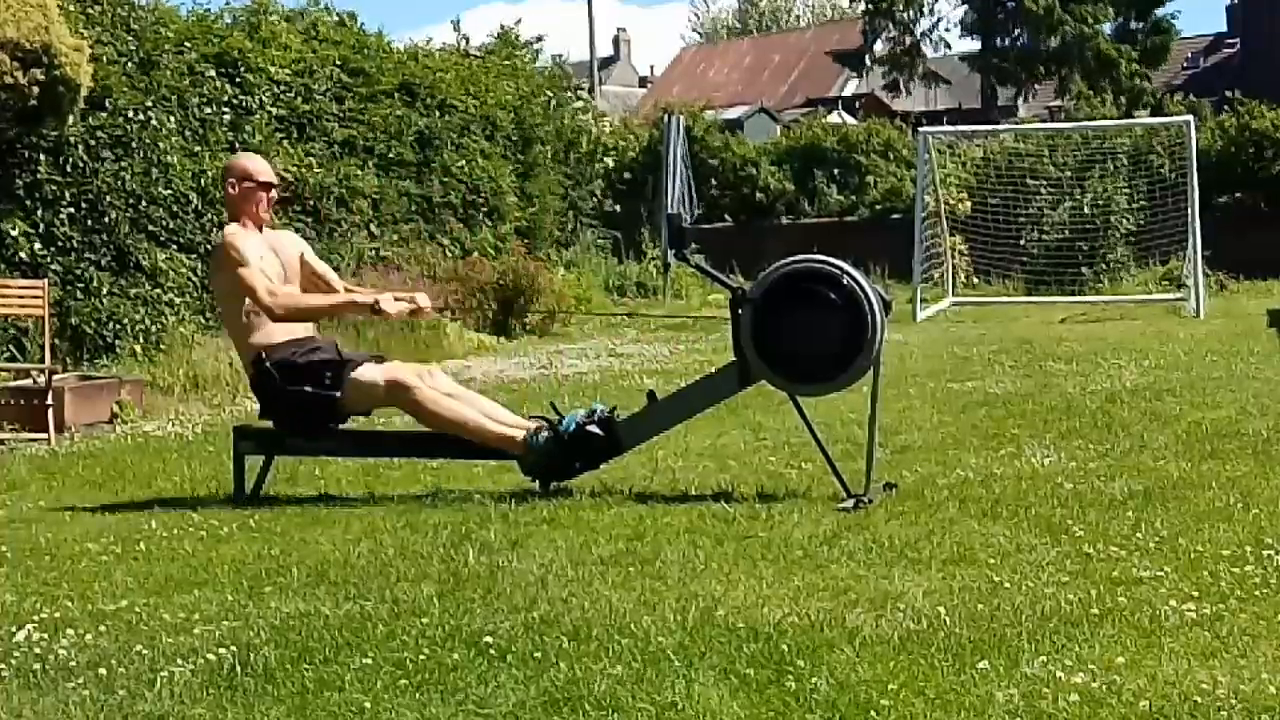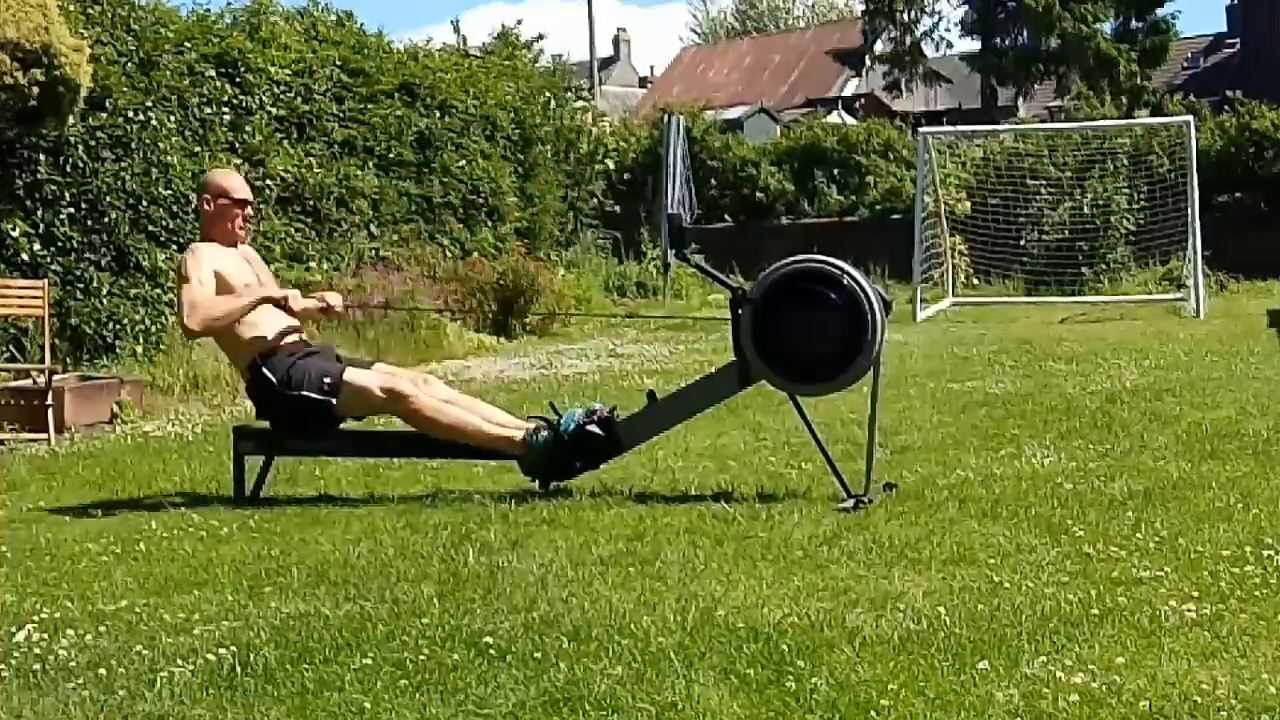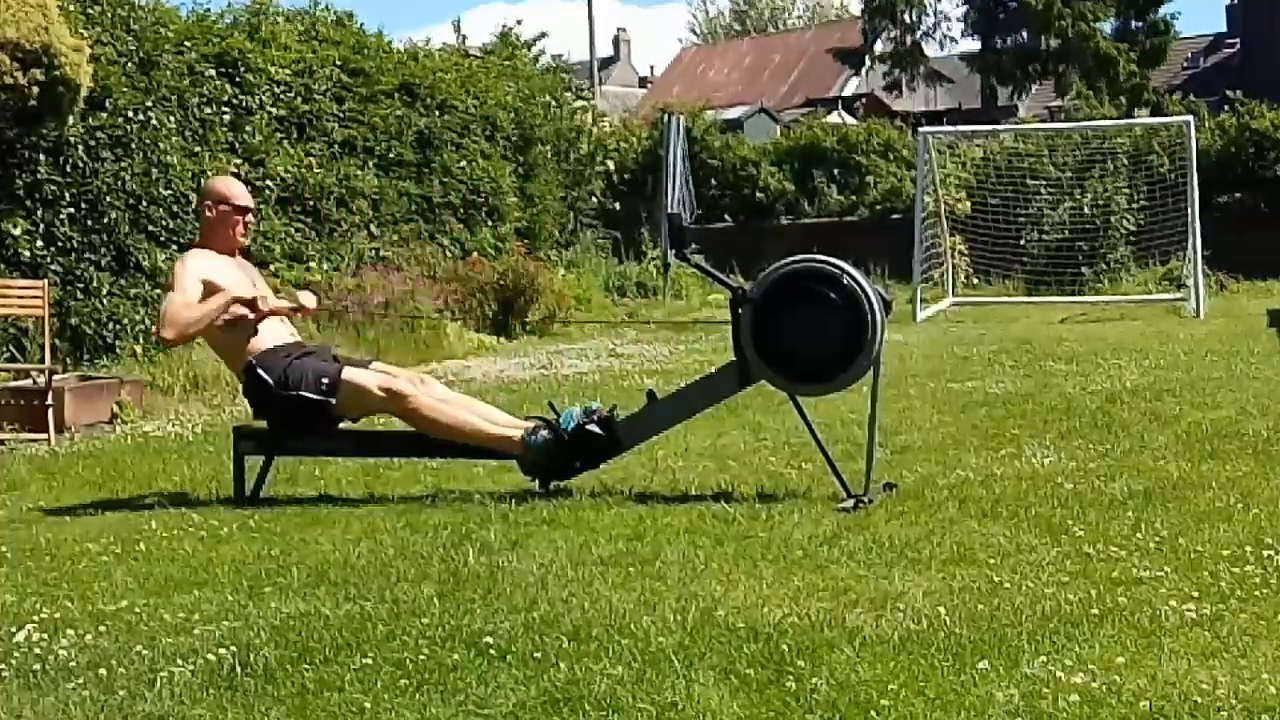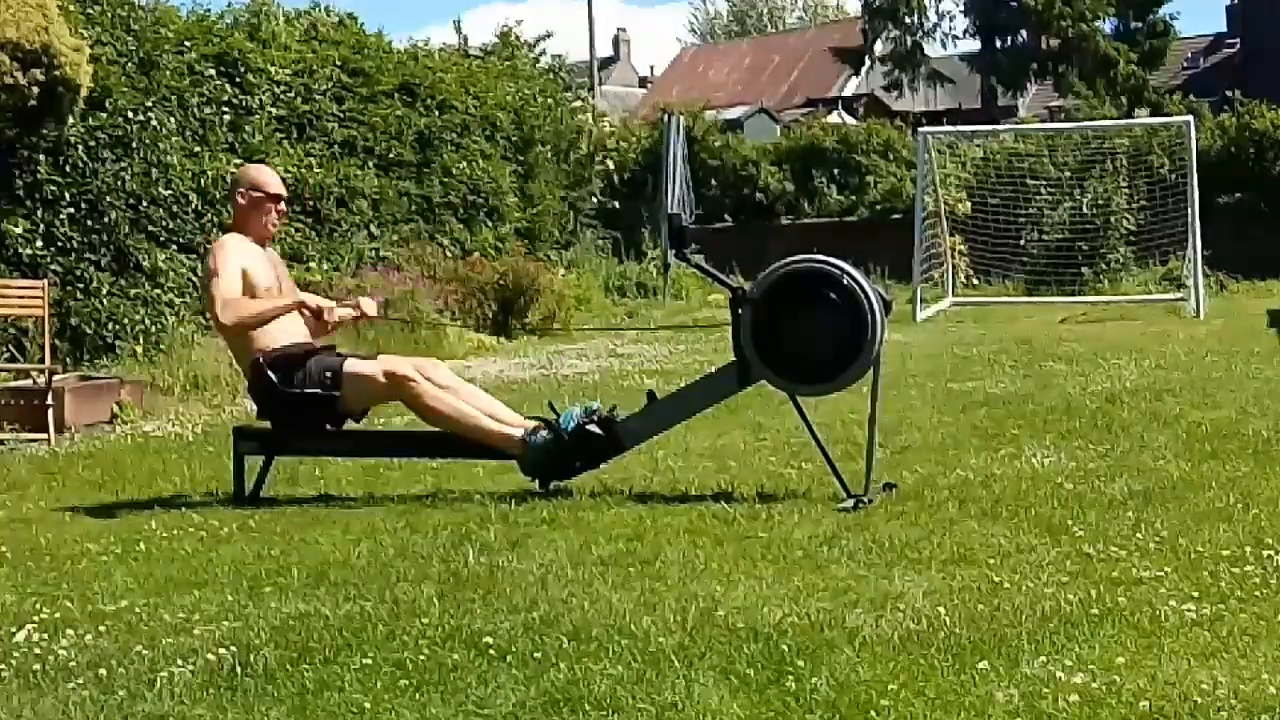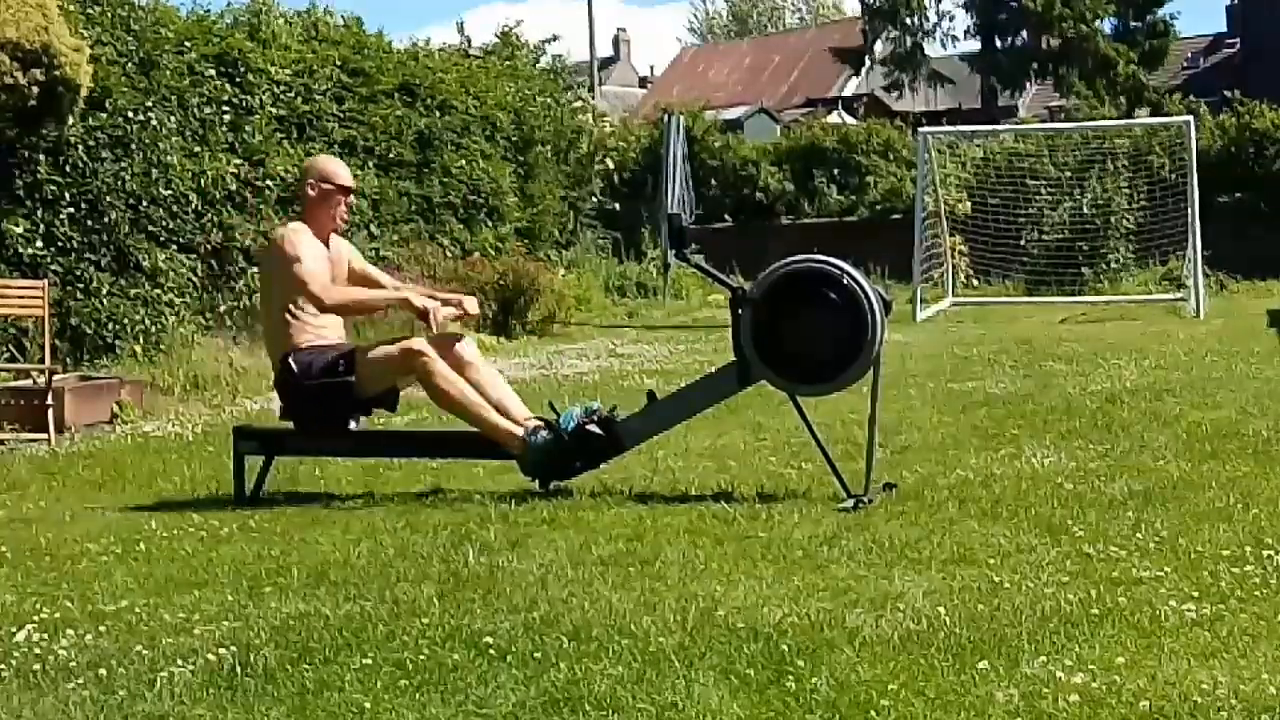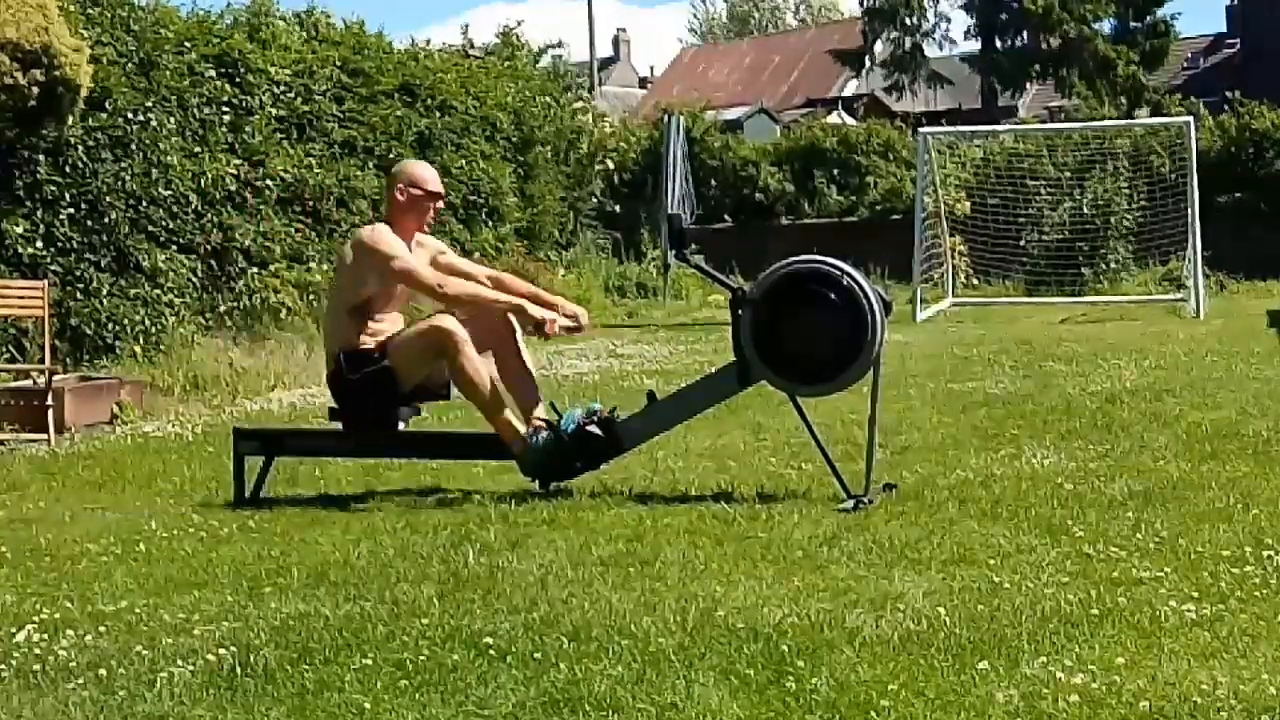
dt=0.2s
person 1, frame 1
left shoulder: (286, 241)
right shoulder: (235, 242)
left elbow: (342, 291)
right elbow: (277, 307)
left wrist: (398, 298)
right wrist: (372, 302)
left hip: (316, 357)
right hip: (282, 373)
left knee: (431, 375)
right knee: (401, 385)
left ankle: (538, 431)
right ankle: (527, 445)
person 1, frame 2
left shoulder: (247, 254)
right shoulder: (201, 258)
right elbow: (193, 322)
left wrist: (313, 304)
right wrist: (266, 296)
left hip: (312, 358)
right hip: (280, 375)
left knee: (424, 382)
right knee: (397, 393)
left ankle: (538, 431)
right ankle: (526, 446)
person 1, frame 3
left shoulder: (239, 263)
right shoulder: (193, 265)
right elbow: (168, 331)
left wrist: (289, 304)
right wrist: (236, 298)
left hip: (308, 360)
right hip: (276, 376)
left knee: (421, 381)
right knee: (394, 391)
left ankle: (538, 432)
right ankle: (524, 446)
person 1, frame 4
left shoulder: (268, 253)
right shoulder: (229, 250)
left elbow: (317, 318)
right elbow: (225, 316)
left wrist: (348, 309)
right wrist: (305, 301)
left hip: (308, 364)
right hip: (278, 380)
left knee: (430, 369)
right knee: (401, 376)
left ankle: (536, 431)
right ankle: (522, 445)
person 1, frame 5
left shoulder: (337, 244)
right shoulder: (290, 239)
left elbow: (392, 286)
right elbow: (322, 298)
left wrist: (439, 303)
right wrist: (406, 298)
left hip: (342, 366)
right hip: (304, 379)
left knee: (456, 344)
right knee: (417, 352)
left ankle: (533, 429)
right ankle: (521, 443)
person 1, frame 6
left shoulder: (424, 246)
right shoulder: (373, 241)
left elbow: (490, 278)
right elbow: (442, 288)
left wrist: (556, 303)
right wrist: (521, 305)
left hip: (401, 368)
right hip: (356, 377)
left knee: (501, 317)
right knee: (448, 326)
left ankle: (539, 425)
right ankle: (525, 443)
